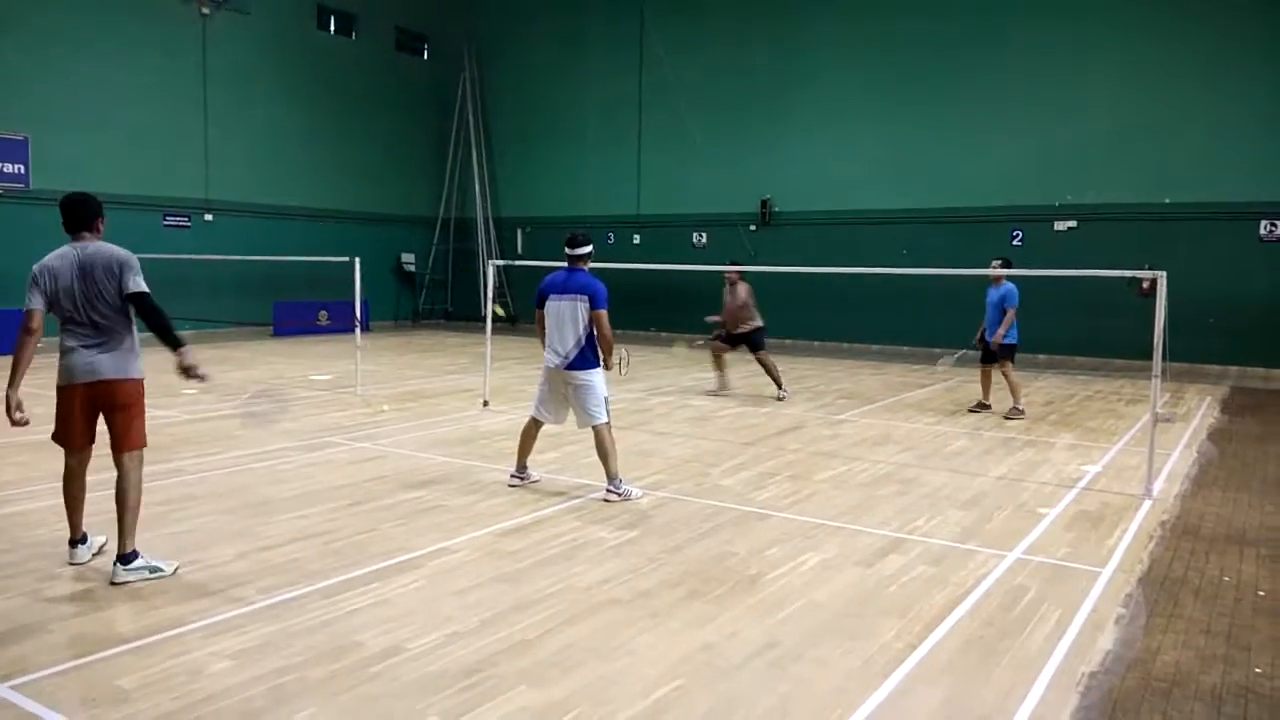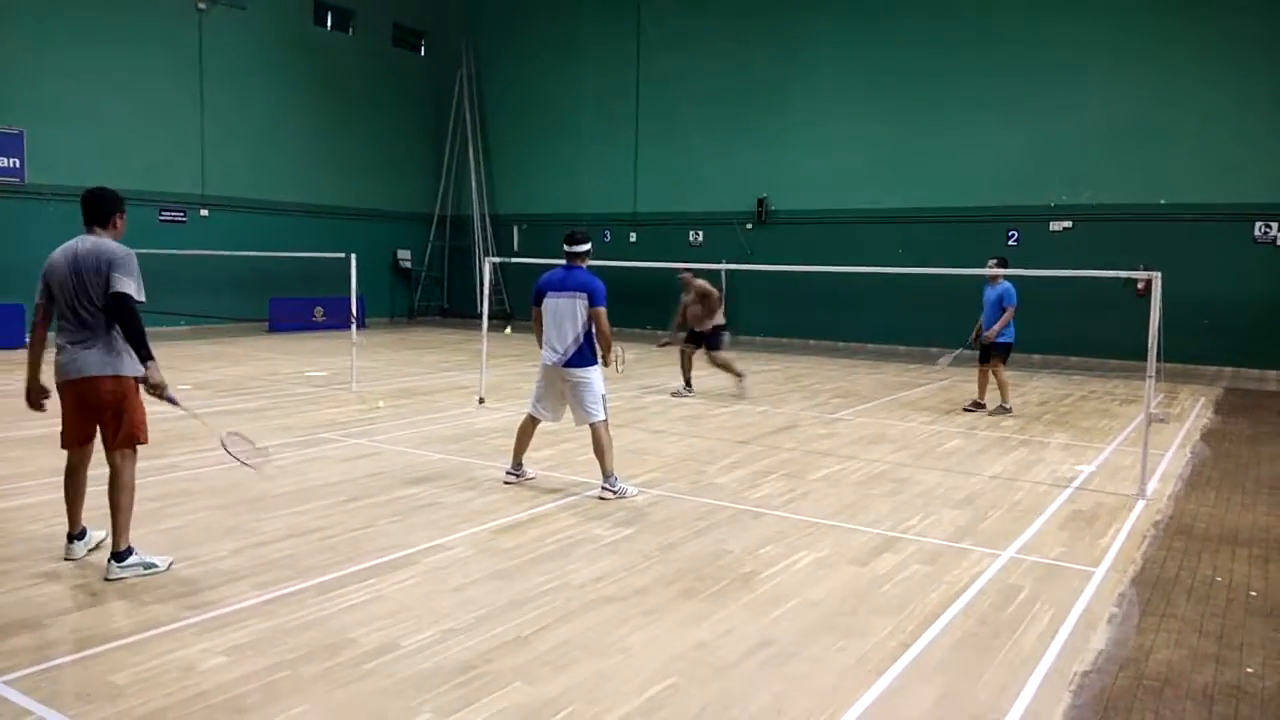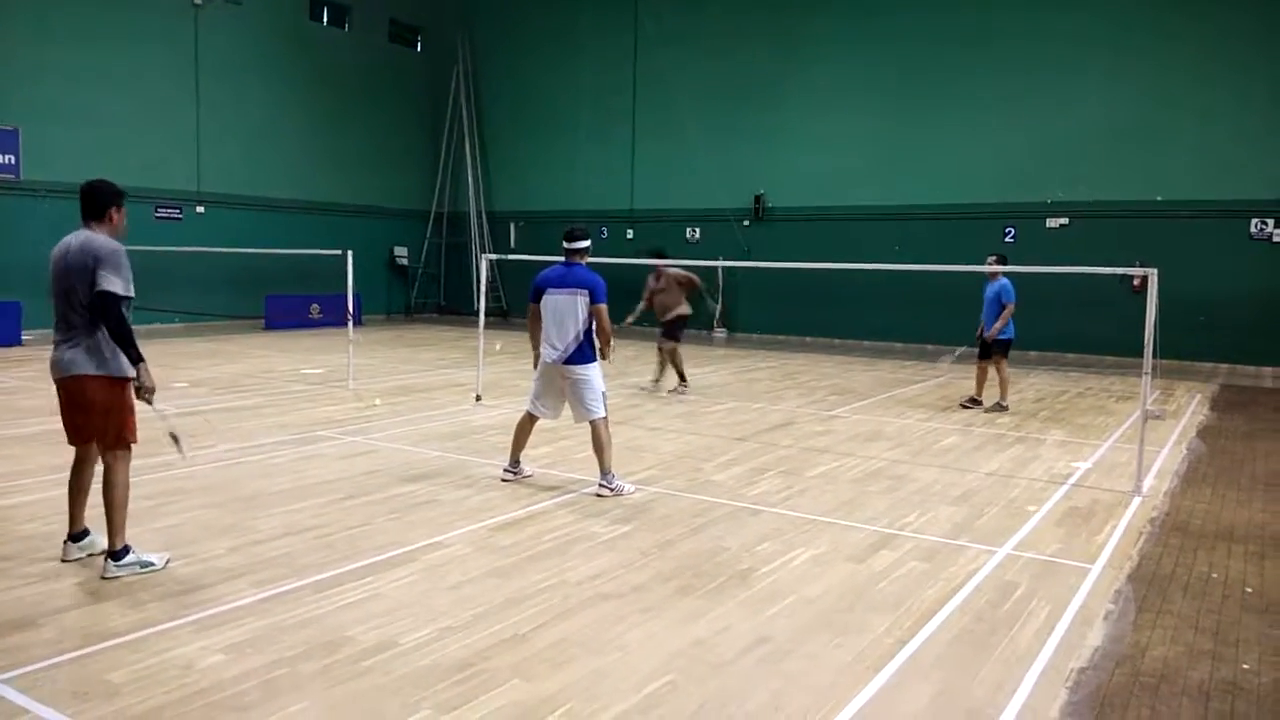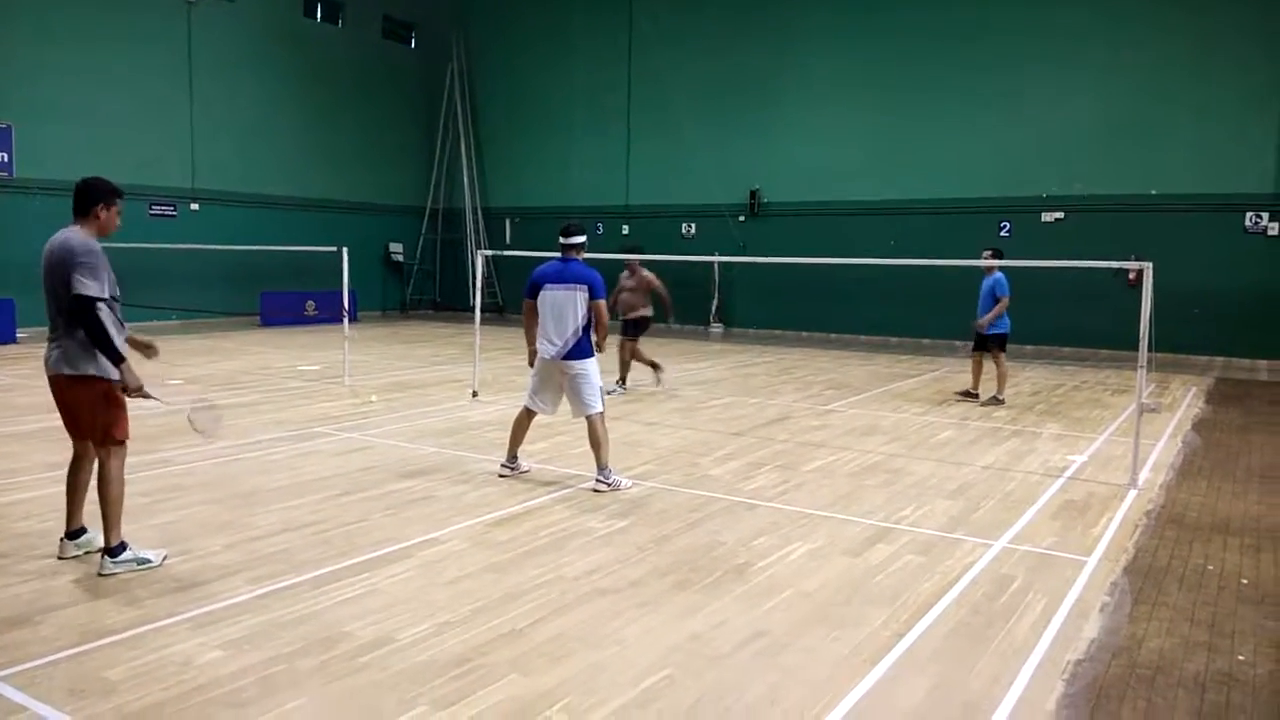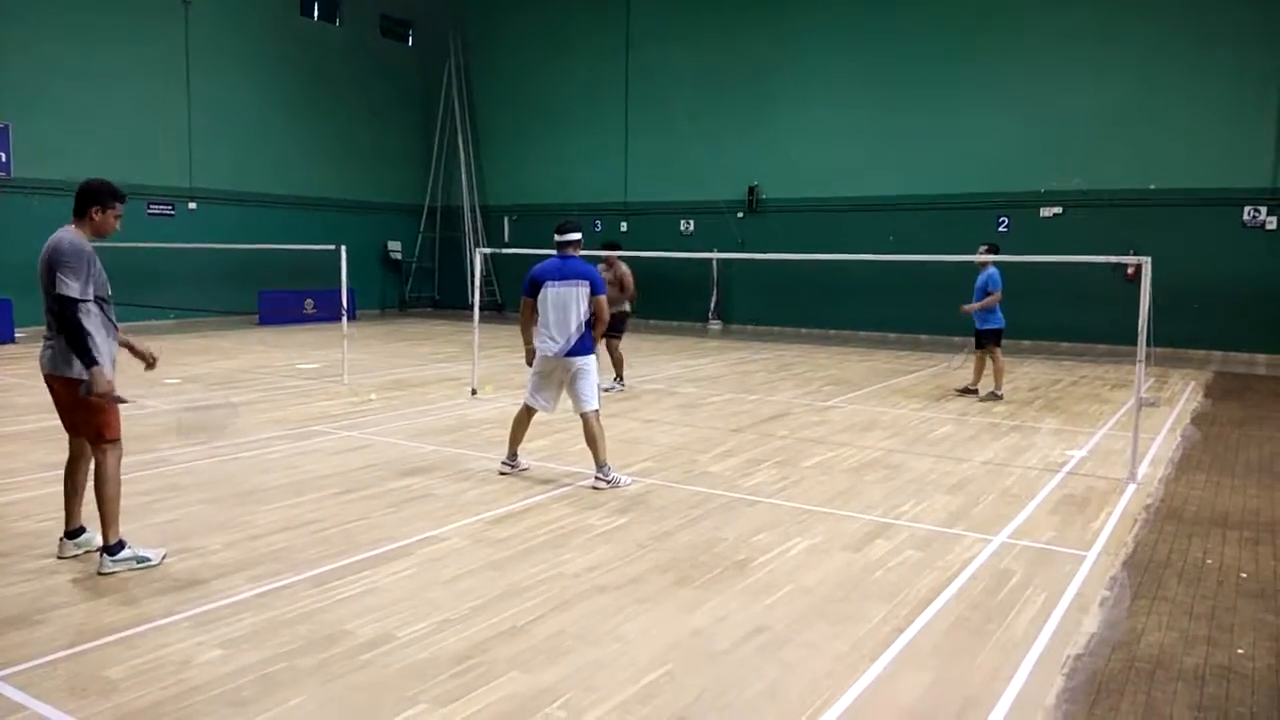
dt=0.2s
person 1, frame 1
left shoulder: (45, 267)
right shoulder: (119, 258)
left elbow: (31, 331)
right elbow: (145, 307)
left wrist: (13, 389)
right wrist: (180, 349)
left hip: (75, 373)
right hip: (120, 372)
left knee: (76, 459)
right knee: (129, 460)
left ankle: (79, 542)
right ankle: (127, 558)
person 1, frame 2
left shoulder: (56, 259)
right shoulder: (119, 255)
left elbow: (40, 323)
right elbow: (123, 312)
left wrist: (33, 379)
right wrist: (149, 362)
left hip: (70, 370)
right hip: (112, 371)
left knee: (78, 455)
right knee: (123, 459)
left ankle: (77, 537)
right ankle: (122, 555)
person 1, frame 3
left shoulder: (61, 250)
right shoulder: (108, 250)
right elbow: (110, 313)
right wrist: (139, 365)
left hip: (66, 366)
right hip: (101, 369)
left knee: (85, 452)
right knee: (116, 457)
left ankle: (77, 537)
right ankle: (118, 554)
person 1, frame 4
left shoulder: (59, 244)
right shoulder: (86, 248)
right elbow: (87, 314)
left wrist: (128, 339)
right wrist: (122, 364)
left hip: (63, 365)
right hip: (89, 369)
left knee: (85, 450)
right knee: (111, 453)
left ankle: (74, 535)
right ankle: (115, 551)
person 1, frame 5
left shoulder: (65, 244)
right shoulder: (74, 248)
right elbow: (68, 315)
left wrist: (131, 345)
right wrist: (96, 369)
left hip: (63, 367)
right hip: (79, 370)
left knee: (81, 448)
right knee: (108, 451)
left ankle: (73, 535)
right ankle: (114, 549)
person 2, frame 1
left shoulder: (547, 283)
right shoulder: (594, 286)
right elbow: (603, 331)
right wrist: (608, 357)
left hip: (553, 365)
right hip: (585, 368)
left knee: (536, 419)
right knee: (601, 425)
left ankle: (519, 472)
right ankle: (614, 485)
person 2, frame 2
left shoulder: (545, 281)
right shoulder: (592, 284)
left elbow: (537, 322)
right elbow: (602, 328)
right wrist: (606, 353)
left hip: (551, 362)
right hip: (582, 365)
left knee: (533, 416)
right knee: (599, 423)
left ankle: (515, 469)
right ankle: (609, 483)
person 2, frame 3
left shoulder: (543, 278)
right shoulder: (593, 281)
left elbow: (533, 319)
right elbow: (603, 325)
left wrist: (537, 350)
right wrist: (605, 347)
left hip: (549, 359)
right hip: (581, 362)
left knee: (532, 413)
right knee: (598, 420)
left ankle: (512, 466)
right ankle: (607, 480)
person 2, frame 4
left shoulder: (539, 273)
right shoulder: (591, 276)
left elbow: (528, 314)
right elbow: (602, 320)
left wrist: (531, 346)
right wrist: (600, 340)
left hip: (546, 355)
right hip: (579, 358)
left knee: (529, 409)
right knee: (595, 415)
left ankle: (510, 462)
right ankle: (604, 475)
person 2, frame 5
left shoulder: (537, 272)
right shoulder: (590, 273)
left elbow: (526, 314)
right elbow: (603, 316)
left wrist: (528, 345)
right wrist: (595, 336)
left hip: (546, 353)
right hip: (580, 354)
left knee: (529, 406)
right knee: (590, 413)
left ankle: (510, 460)
right ankle: (603, 472)
